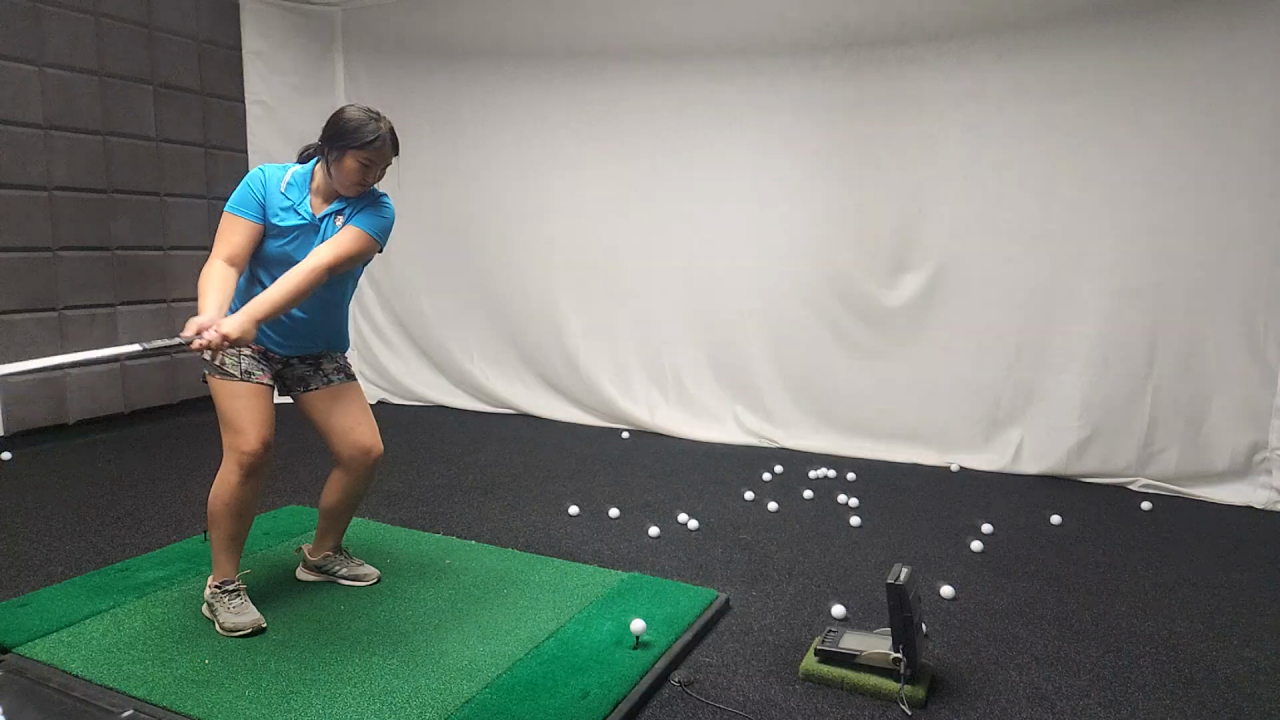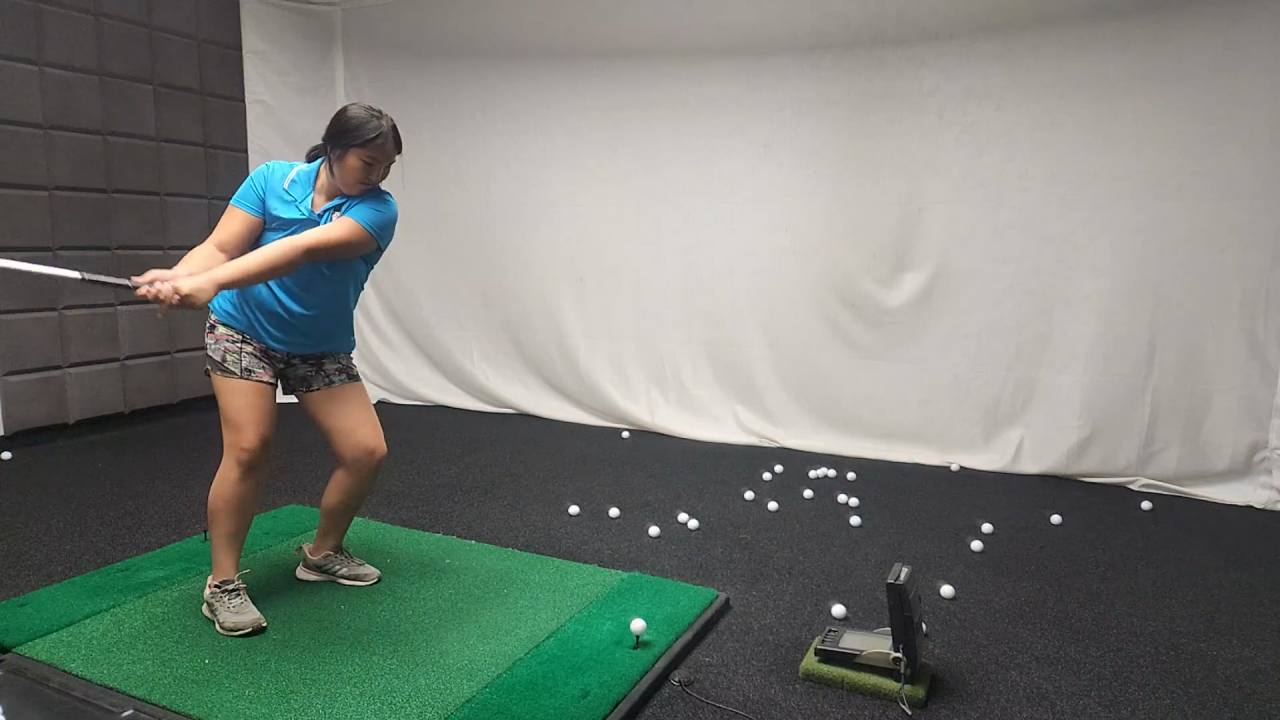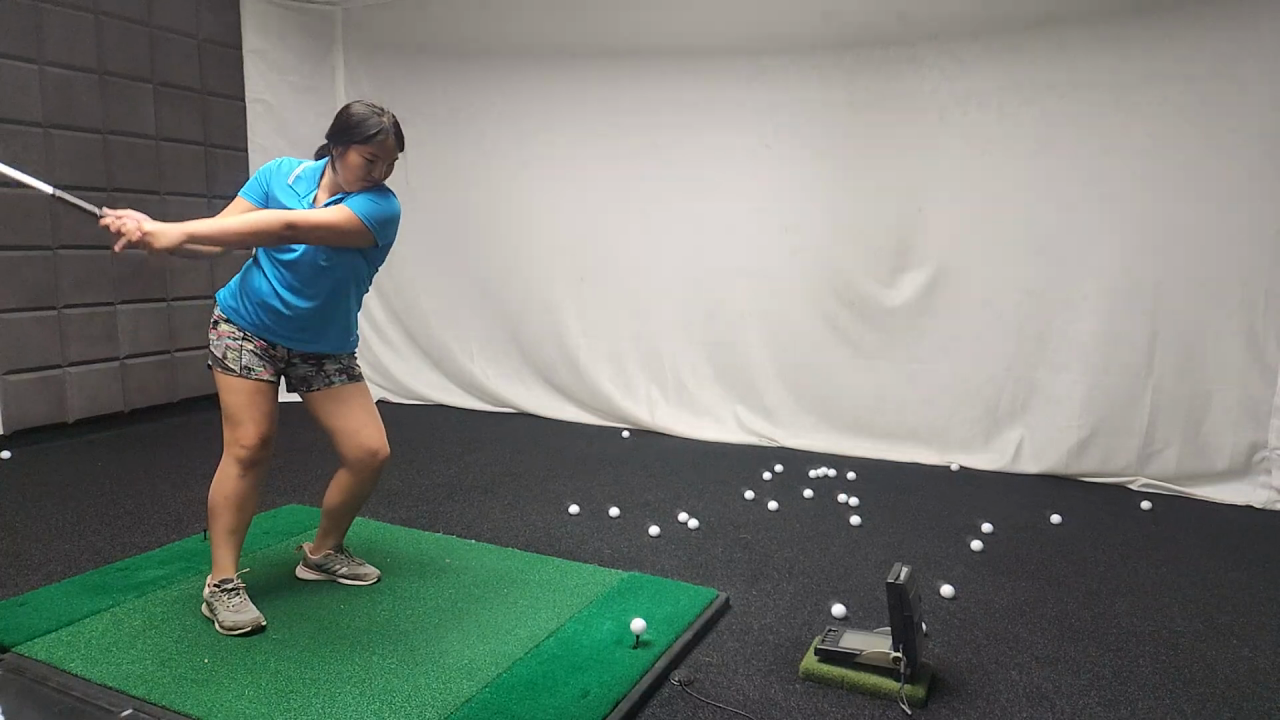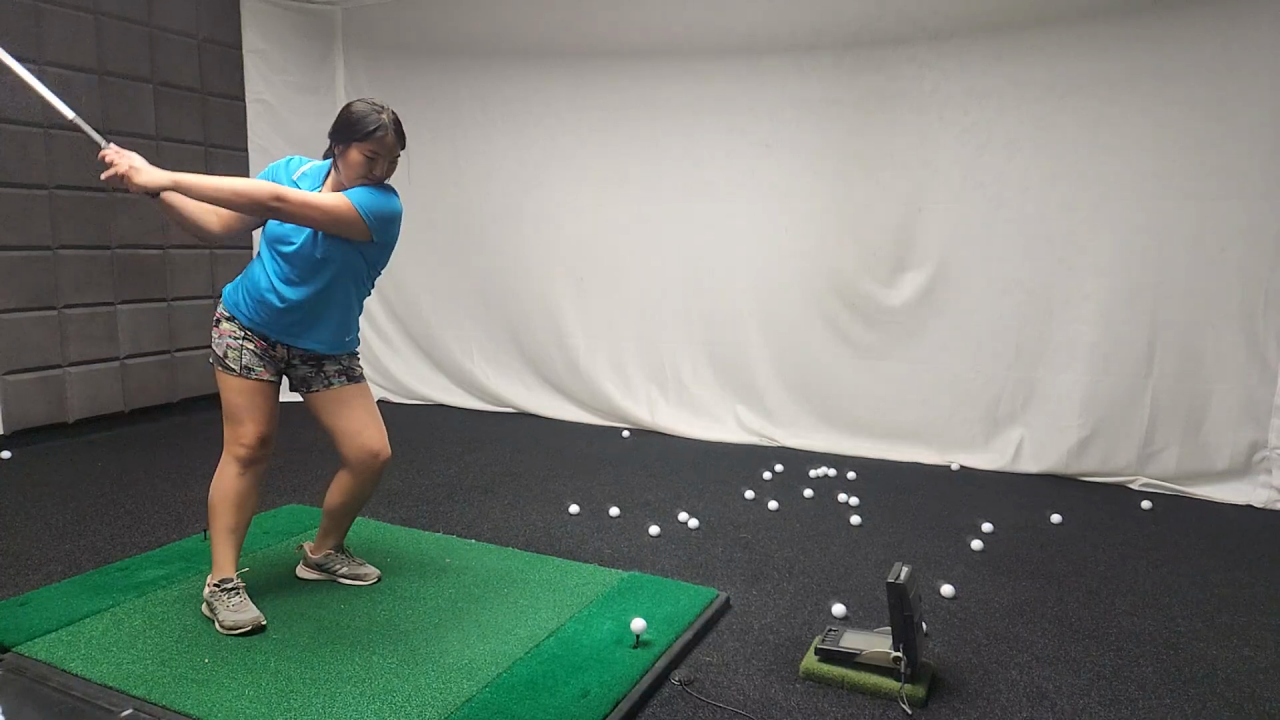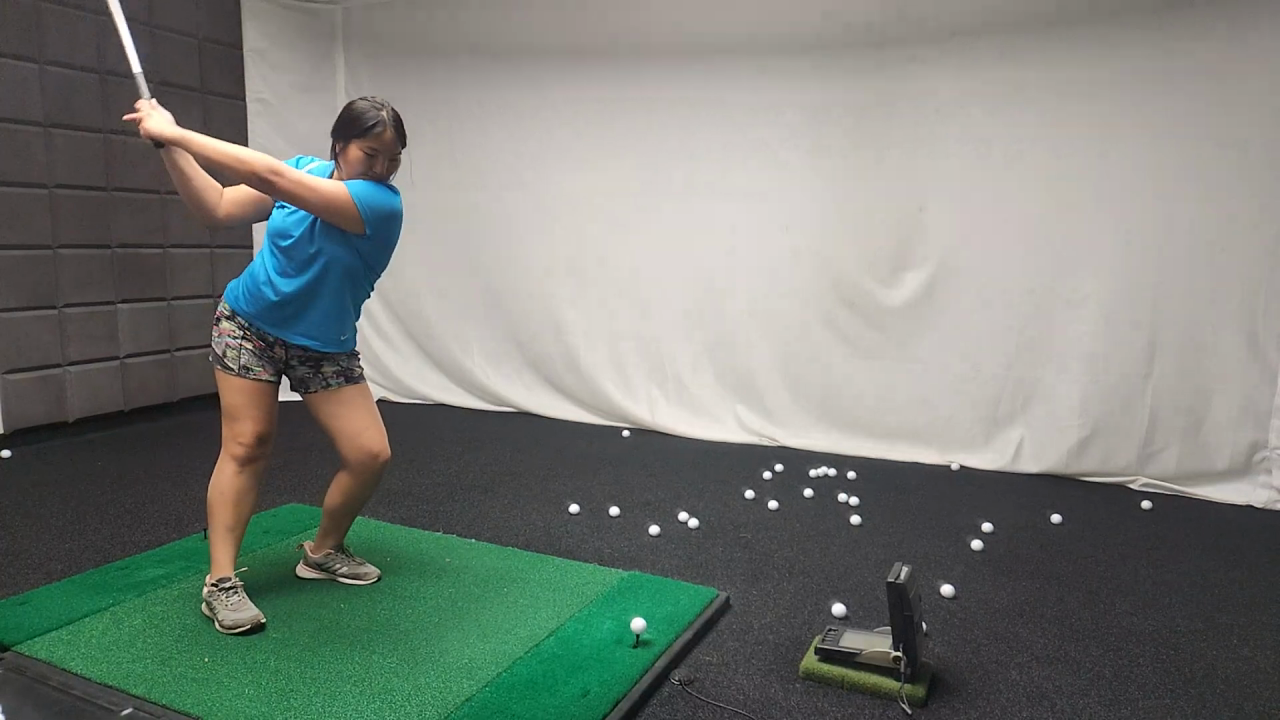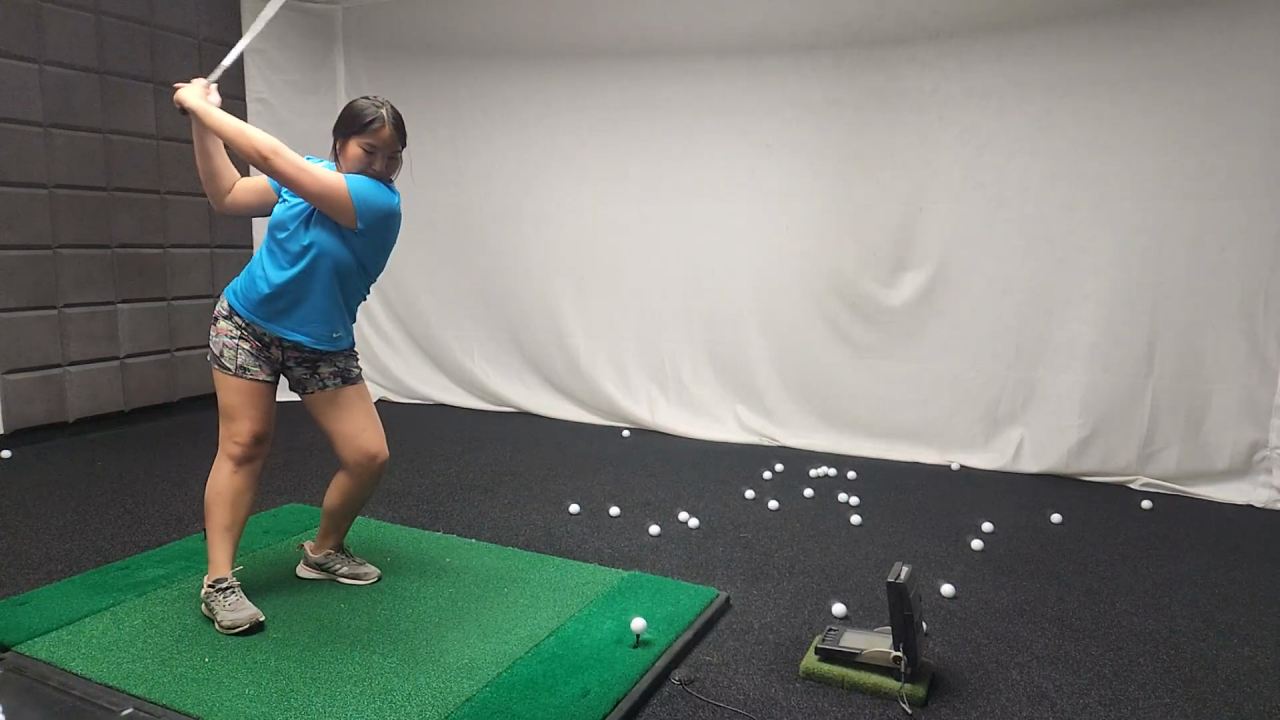
dt=0.5s
person 1, frame 1
left shoulder: (376, 210)
right shoulder: (265, 183)
left elbow: (318, 267)
right elbow: (225, 261)
left wrist: (246, 318)
right wrist: (212, 316)
left hip: (319, 349)
right hip: (242, 340)
left knee: (363, 451)
right knee: (249, 450)
left ankle: (322, 553)
right ankle: (222, 584)
person 1, frame 2
left shoulder: (378, 210)
right shoulder: (271, 178)
left elbow: (302, 250)
right elbow: (219, 246)
left wrist: (212, 283)
right wrist: (176, 275)
left hip: (323, 348)
right hip: (244, 329)
left knee: (367, 451)
right knee: (248, 448)
left ankle: (321, 553)
right ankle: (223, 583)
person 1, frame 3
left shoulder: (381, 207)
right shoulder: (281, 173)
left elbow: (286, 228)
right elbow: (218, 233)
left wrist: (177, 232)
right wrist: (156, 231)
left hip: (325, 347)
right hip: (246, 327)
left knee: (370, 452)
right knee: (249, 447)
left ankle: (322, 552)
right ankle: (222, 582)
person 1, frame 4
left shoulder: (382, 206)
right shoulder: (293, 169)
left elbow: (275, 202)
right elbow: (215, 223)
left wrist: (164, 177)
right wrist: (153, 187)
left hip: (326, 346)
right hip: (249, 326)
left knee: (371, 453)
right knee: (248, 447)
left ankle: (323, 552)
right ankle: (222, 582)
person 1, frame 5
left shoulder: (384, 204)
right shoulder: (305, 168)
left elbow: (270, 175)
right elbow: (218, 209)
left wrist: (175, 132)
right wrist: (168, 146)
left hip: (325, 346)
right hip: (249, 324)
left knee: (370, 454)
right knee: (246, 445)
left ankle: (322, 551)
right ankle: (221, 581)
person 1, frame 6
left shoulder: (381, 204)
right shoulder: (307, 173)
left elbow: (272, 156)
right elbow: (226, 197)
left wrist: (198, 105)
right wrist: (202, 120)
left hip: (323, 346)
right hip: (247, 323)
left knee: (369, 456)
right knee: (244, 445)
left ankle: (322, 551)
right ankle: (218, 581)
